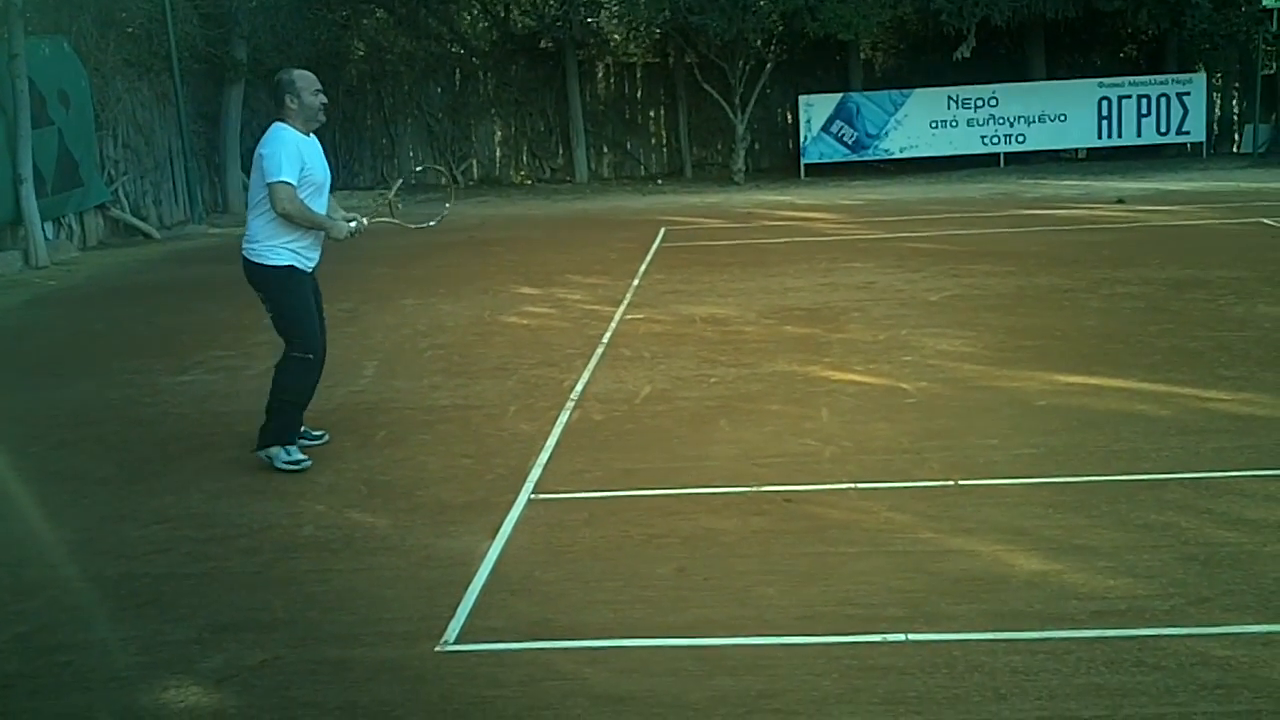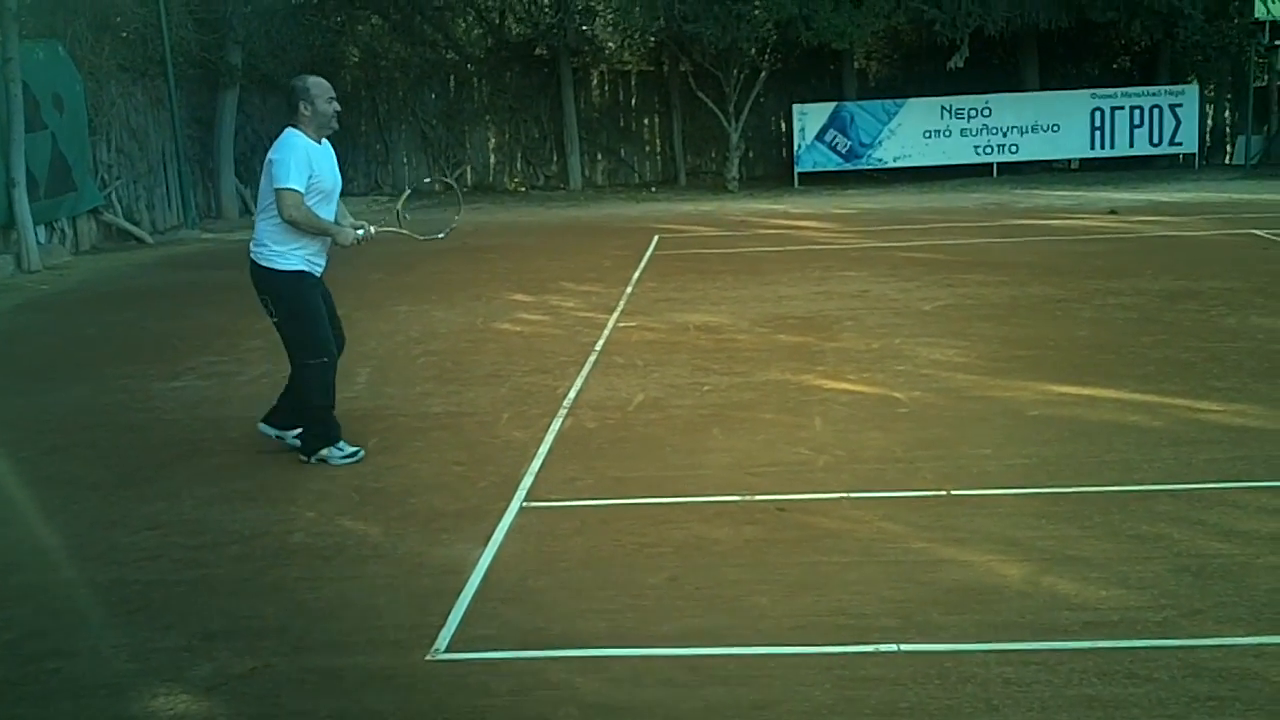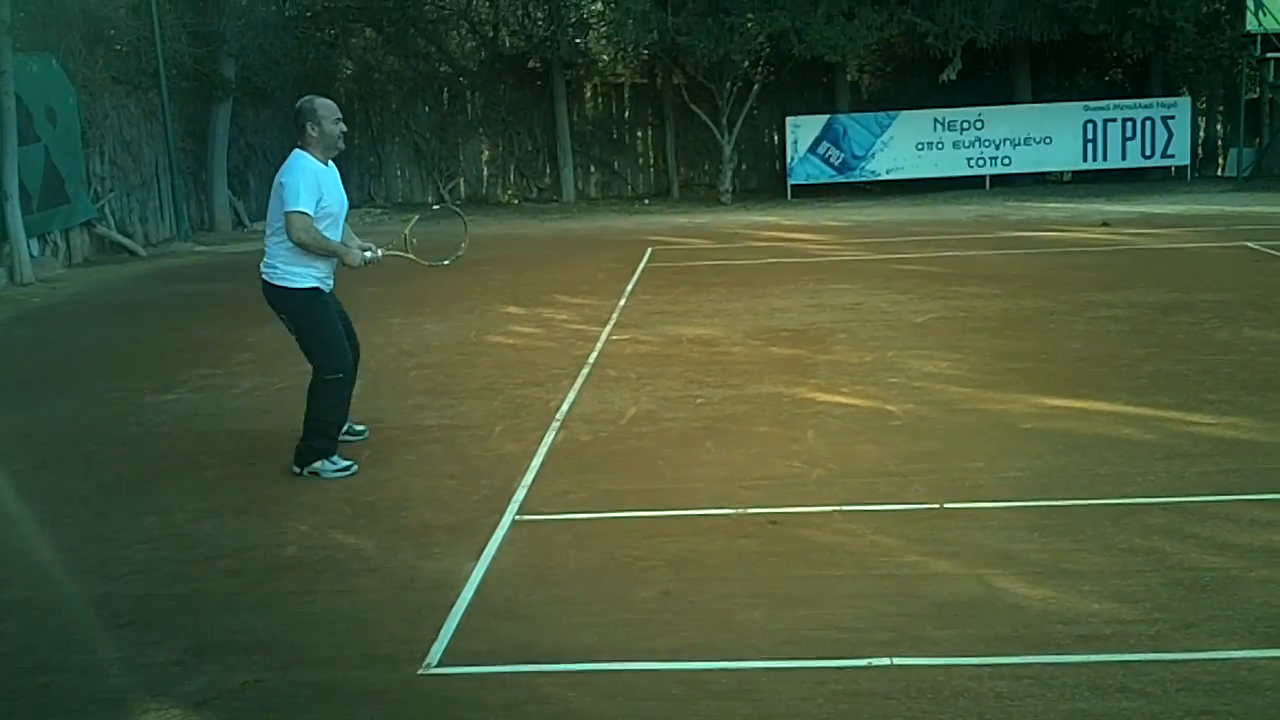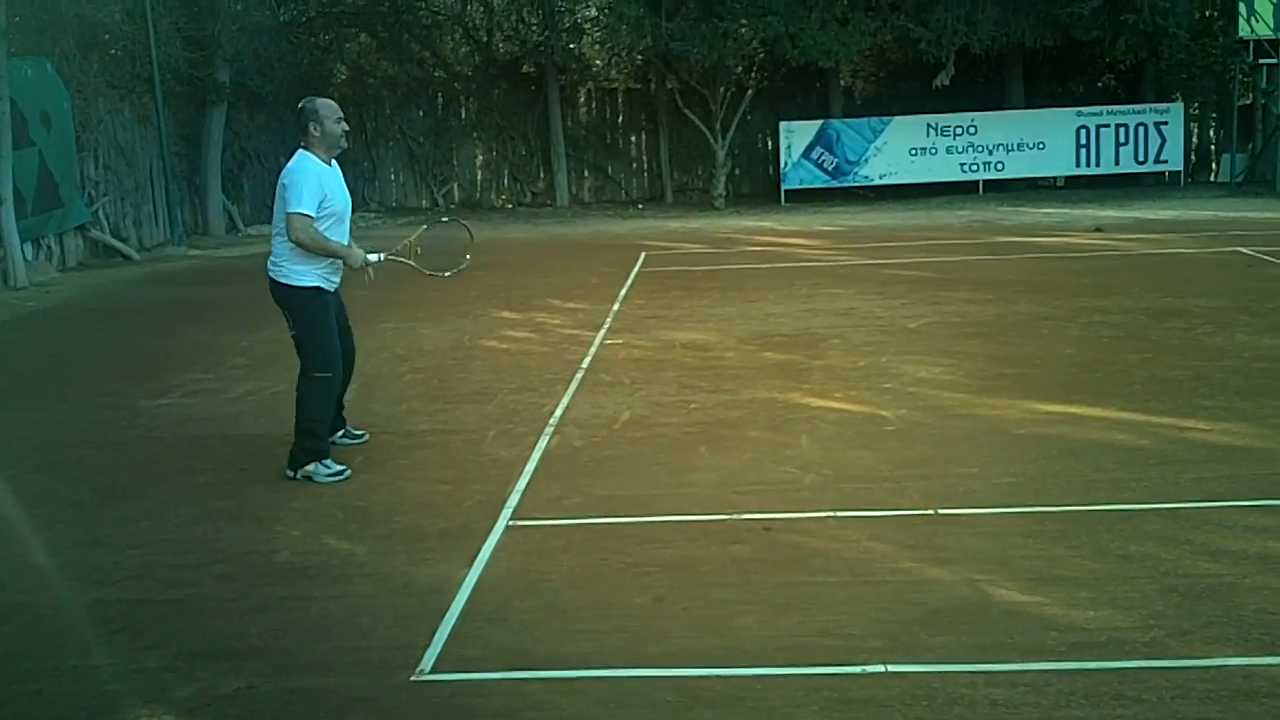
dt=0.2s
person 1, frame 1
left shoulder: (308, 141)
right shoulder: (281, 141)
left elbow: (316, 195)
right elbow: (284, 203)
left wrist: (341, 215)
right wrist: (329, 225)
left hip: (298, 264)
right hip: (274, 264)
left knee: (313, 349)
right knee: (303, 349)
left ankle: (286, 428)
right ankle: (275, 440)
person 1, frame 2
left shoulder: (322, 148)
right shoulder: (292, 148)
left elbow: (327, 199)
right elbow: (291, 210)
left wrist: (349, 222)
right wrist: (335, 232)
left hip: (304, 269)
right hip: (281, 269)
left knee: (331, 344)
right knee: (318, 354)
left ankle: (283, 420)
right ankle: (320, 441)
person 1, frame 3
left shoulder: (328, 167)
right shoulder: (301, 171)
right elbow: (299, 232)
left wrist: (357, 244)
right wrist: (344, 253)
left hip: (314, 285)
right hip: (293, 286)
left knee: (345, 352)
right knee: (335, 365)
left ankle: (331, 422)
right ankle: (314, 455)
person 1, frame 4
left shoulder: (330, 167)
right shoulder: (305, 171)
right elbow: (299, 232)
left wrist: (353, 250)
right wrist: (345, 253)
left hip: (321, 284)
right hip: (299, 285)
left knee: (342, 357)
right knee: (323, 367)
left ankle: (331, 425)
right ankle: (306, 458)
